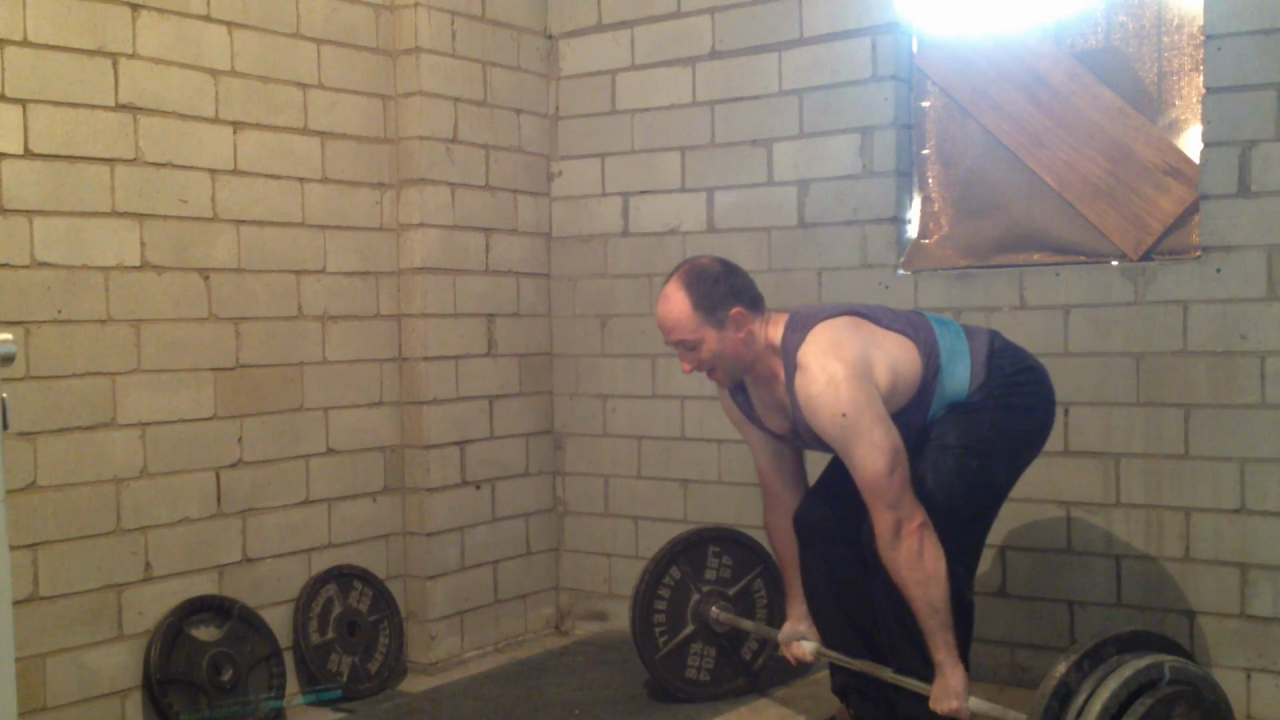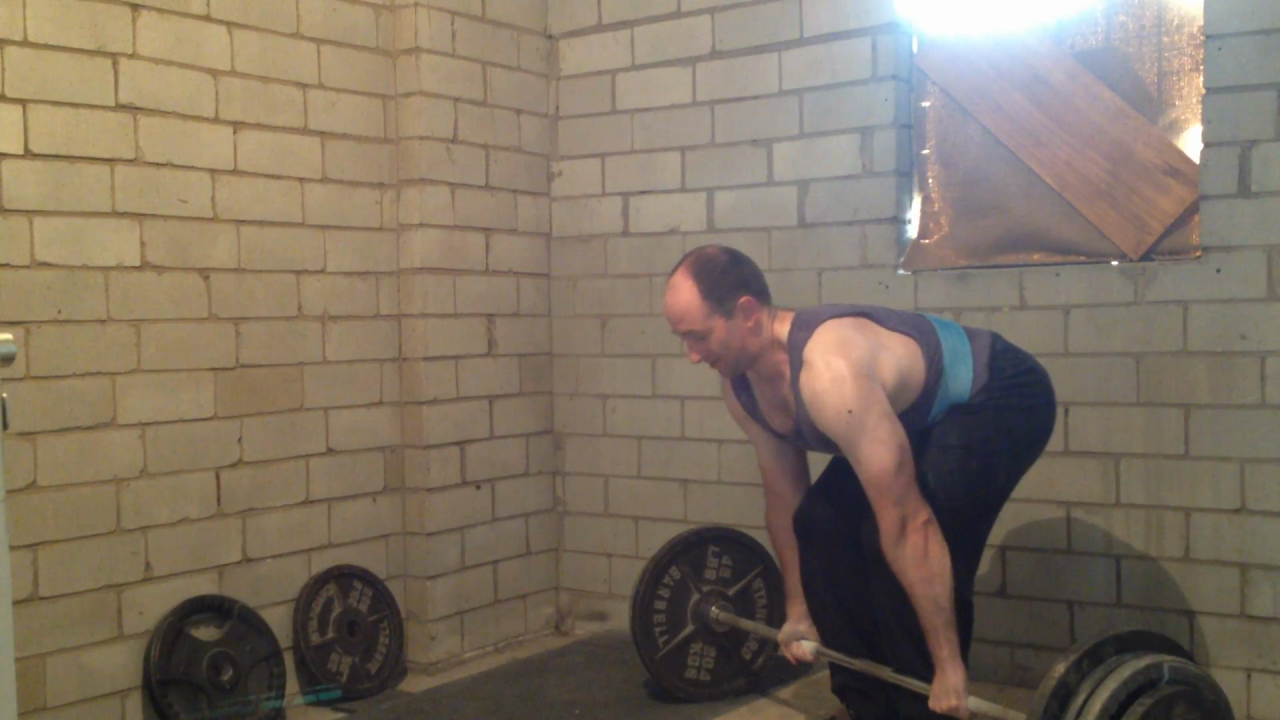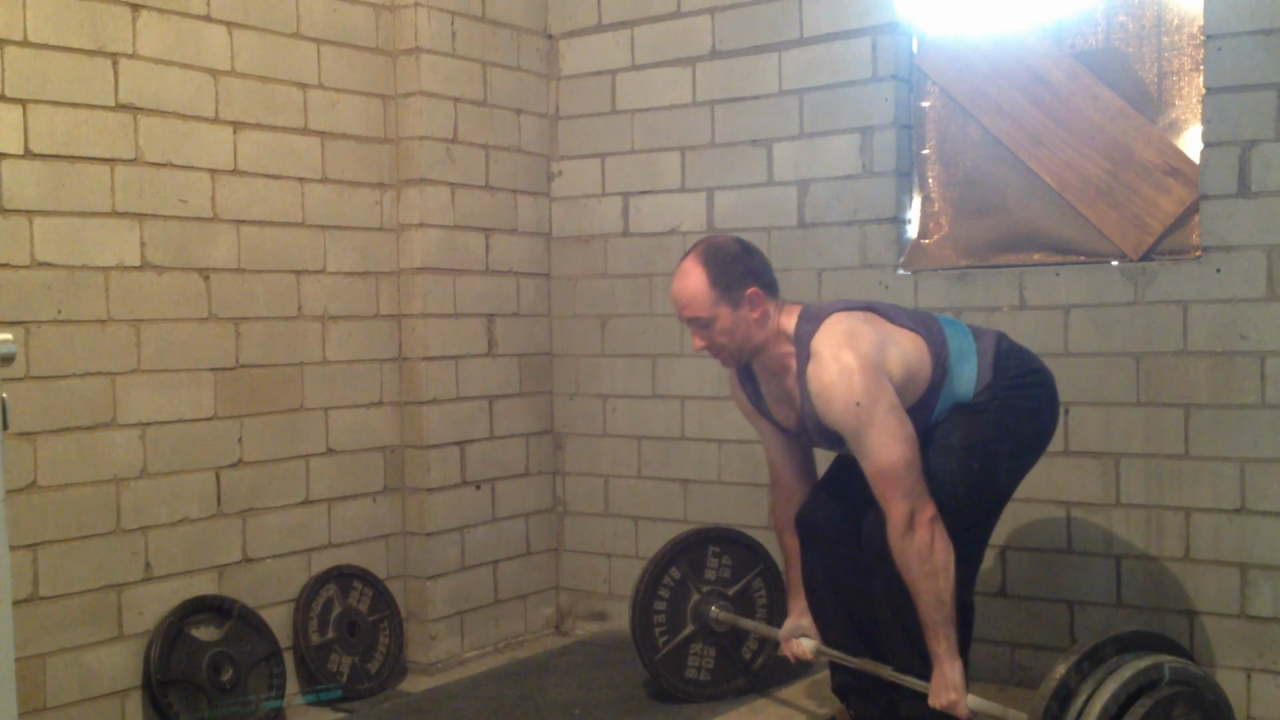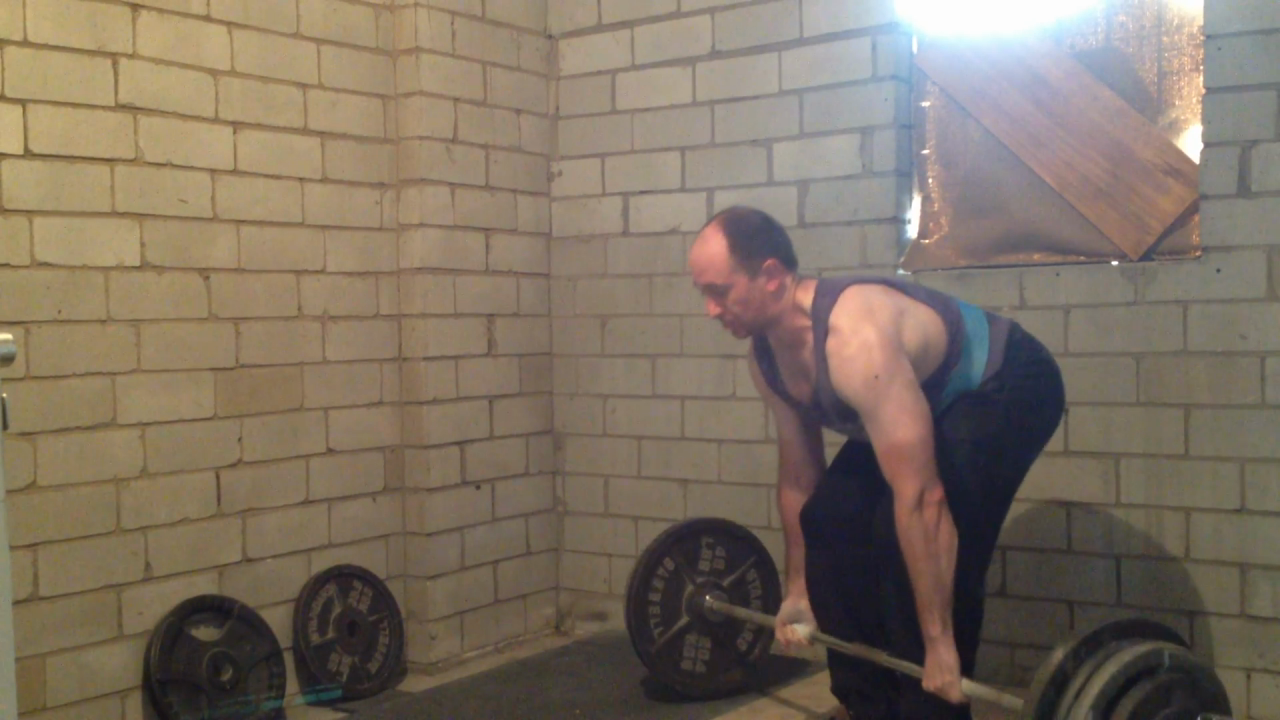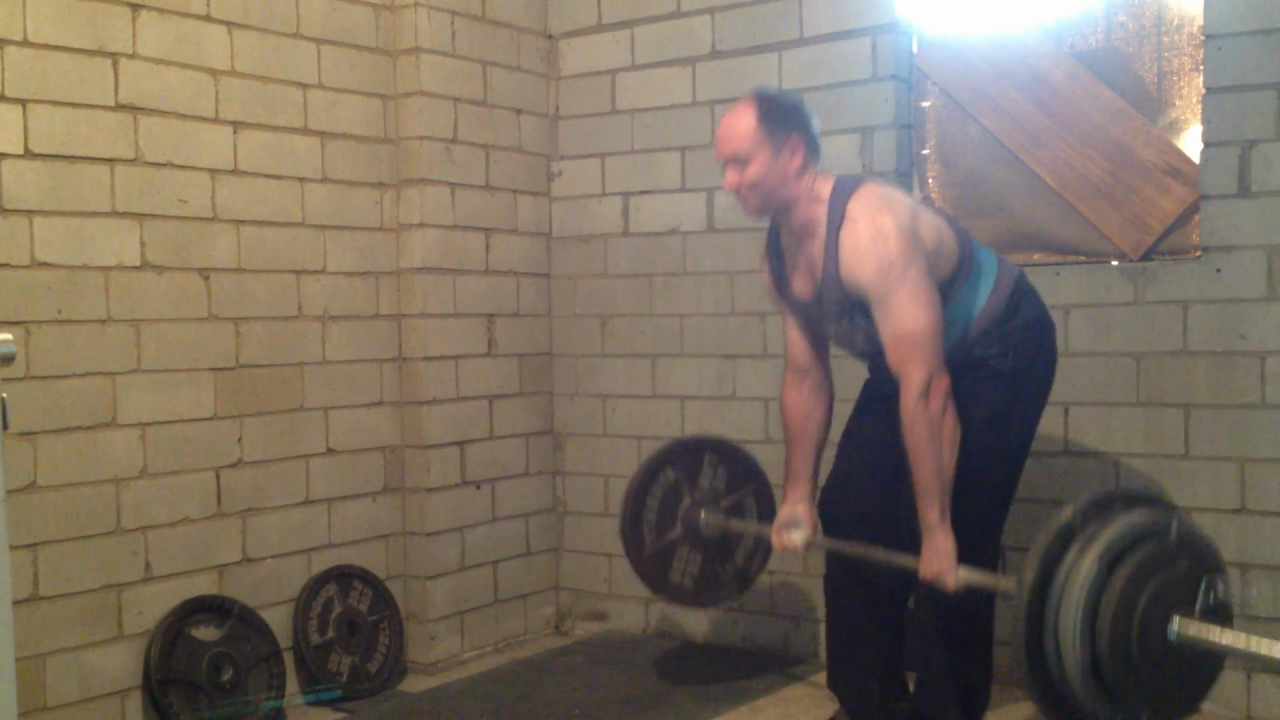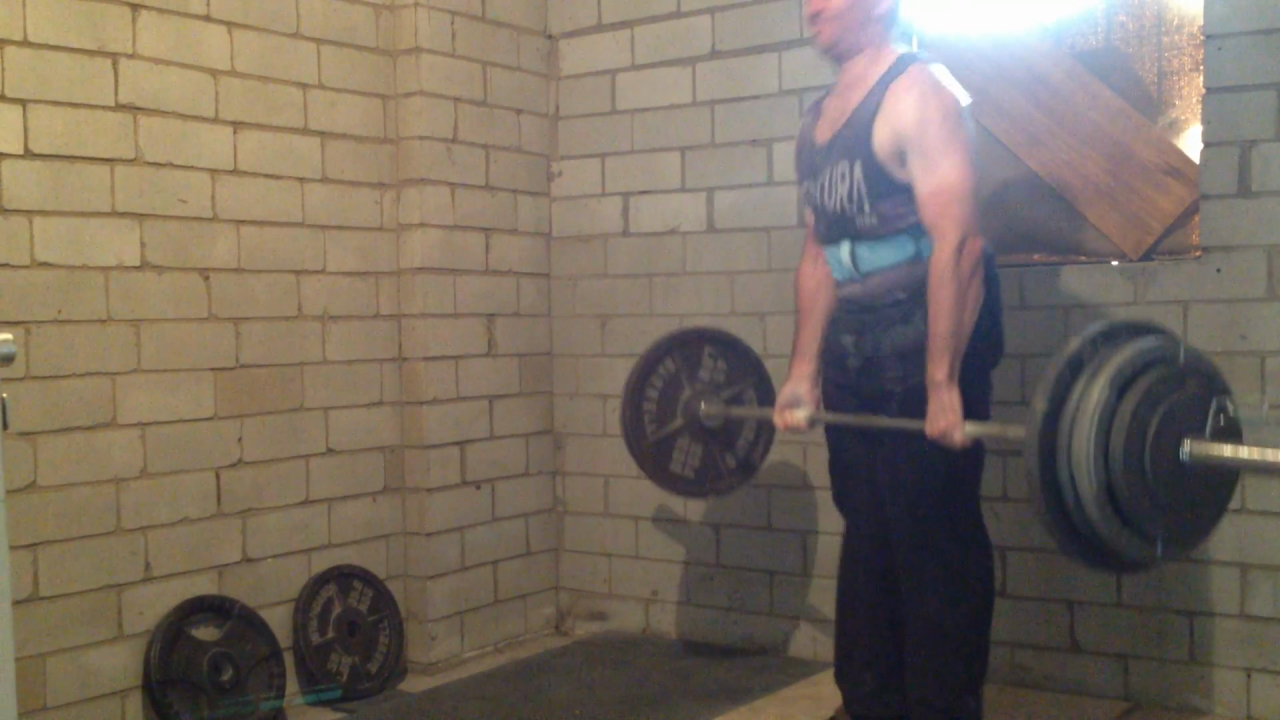
dt=0.5s
person 1, frame 1
left shoulder: (825, 376)
right shoulder: (738, 388)
left elbow: (902, 524)
right elbow: (781, 500)
left wrist: (949, 668)
right wrist: (798, 609)
left hip: (999, 396)
right hip: (923, 406)
left knee: (889, 540)
right knee: (823, 524)
person 1, frame 2
left shoulder: (831, 374)
right shoulder: (742, 384)
left elbow: (908, 523)
right elbow: (783, 498)
left wrist: (948, 666)
right wrist: (798, 608)
left hip: (1001, 399)
right hip: (926, 408)
left knee: (888, 539)
right knee: (822, 524)
person 1, frame 3
left shoulder: (838, 368)
right shoulder: (749, 378)
left elbow: (913, 518)
right elbow: (790, 491)
left wrist: (947, 663)
right wrist: (799, 605)
left hip: (1004, 399)
right hip: (928, 406)
left knee: (893, 540)
right knee: (823, 525)
person 1, frame 4
left shoulder: (856, 342)
right shoulder: (767, 355)
left elbow: (920, 500)
right elbow: (798, 471)
left wrist: (940, 645)
right wrist: (796, 590)
left hip: (1007, 390)
right hip: (929, 396)
left knee: (903, 537)
right knee: (829, 521)
person 1, frame 5
left shoulder: (872, 230)
right shoulder: (780, 253)
left elbow: (927, 390)
right elbow: (804, 375)
left wrist: (937, 530)
right wrist: (797, 496)
left hip: (996, 352)
right hip: (908, 363)
left knee: (946, 551)
right knee: (849, 517)
person 1, frame 6
left shoulder: (917, 92)
right shoulder: (821, 112)
left elbow: (958, 243)
left wrist: (943, 385)
right wrist: (803, 372)
left hip: (932, 328)
right hip: (857, 337)
left knee: (931, 531)
right knee: (866, 527)
